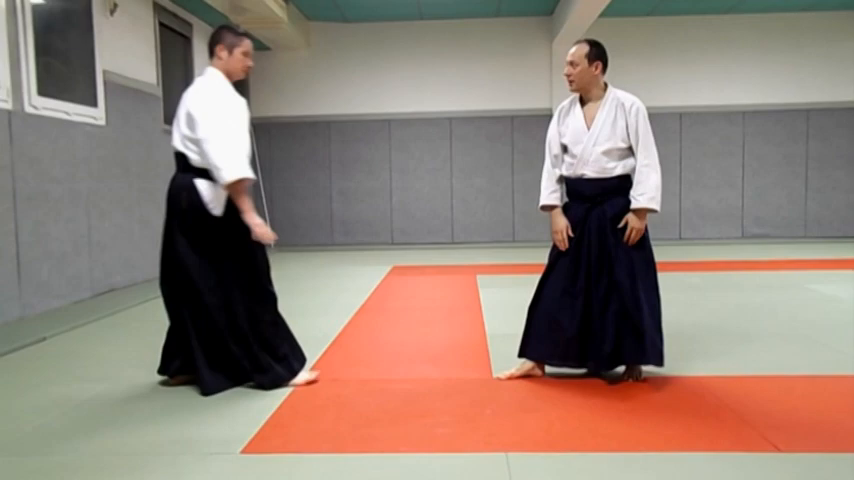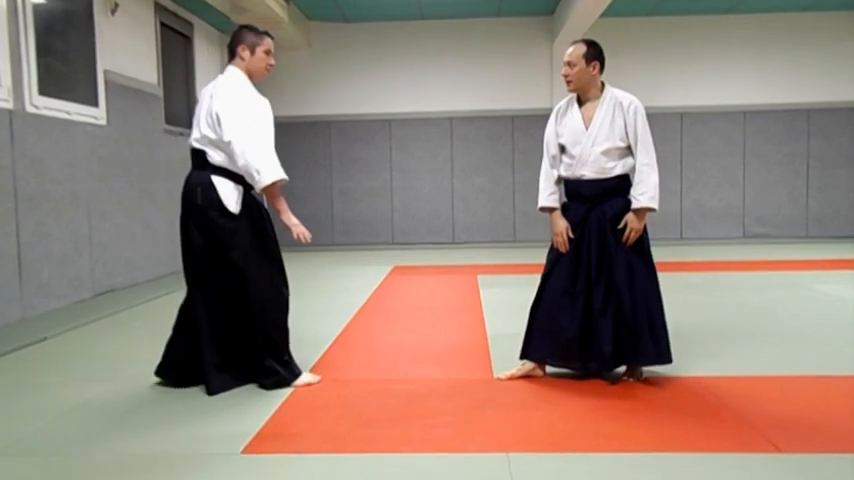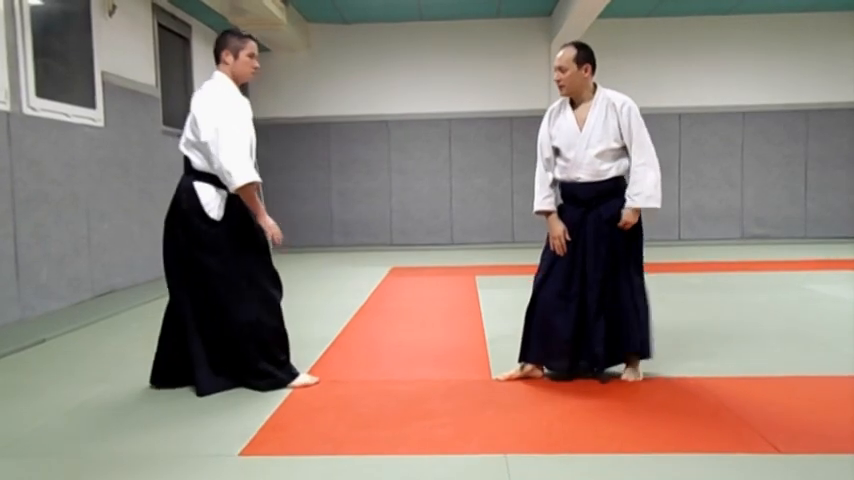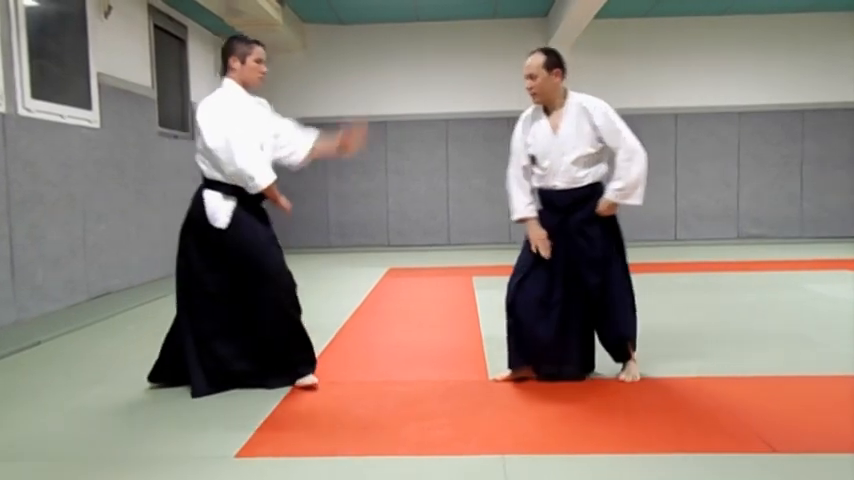
dt=0.3s
person 1, frame 1
left shoulder: (196, 91)
right shoulder: (223, 97)
right elbow: (228, 161)
right wrist: (248, 213)
left hip: (187, 192)
right hip: (209, 197)
left knee: (194, 282)
right knee: (246, 282)
left ankle: (184, 364)
right ankle: (278, 366)
person 1, frame 2
left shoulder: (214, 90)
right shoulder: (244, 98)
right elbow: (258, 159)
right wrist: (285, 213)
left hip: (202, 190)
right hip: (226, 196)
left knee: (211, 283)
right knee: (259, 282)
left ankle: (185, 366)
right ankle: (277, 369)
person 1, frame 3
left shoulder: (227, 98)
right shoulder: (219, 99)
right elbow: (233, 165)
left wrist: (255, 210)
right wrist: (261, 215)
left hip: (197, 201)
right hip: (212, 204)
left knee: (199, 288)
right knee: (253, 284)
left ankle: (180, 367)
right ankle: (273, 369)
person 1, frame 4
left shoulder: (257, 107)
right shoulder: (217, 106)
left elbow: (288, 140)
right elbow: (245, 164)
left wrist: (335, 145)
right wrist: (279, 200)
left hip: (239, 210)
right hip: (223, 210)
left knee: (213, 294)
right knee: (272, 284)
left ankle: (186, 369)
right ankle: (288, 367)
person 2, frame 1
left shoulder: (629, 106)
right shoulder: (564, 112)
left elbow: (647, 160)
right elbow: (552, 163)
left wrist: (640, 210)
right wrist: (556, 211)
left hip: (617, 205)
right hip: (577, 207)
left knee: (627, 285)
right knee: (559, 283)
left ankle: (632, 361)
right ankle: (536, 359)
person 2, frame 2
left shoulder: (626, 106)
right shoulder: (561, 112)
left elbow: (645, 160)
right elbow: (550, 163)
left wrist: (639, 210)
right wrist: (555, 213)
left hip: (615, 206)
right hip: (575, 208)
left knee: (627, 286)
right knee: (559, 284)
left ankle: (633, 361)
right ankle: (537, 359)
person 2, frame 3
left shoulder: (619, 106)
right shoulder: (554, 114)
left elbow: (644, 158)
right elbow: (544, 167)
left wrist: (635, 205)
right wrist: (551, 215)
left hip: (611, 207)
right hip: (570, 210)
left knee: (620, 286)
right knee: (552, 285)
left ankle: (631, 359)
right ankle: (536, 361)
person 2, frame 4
left shoulder: (592, 110)
right shoulder: (527, 121)
left elbow: (632, 153)
right elbow: (518, 174)
left wrist: (613, 197)
right wrist: (530, 221)
left hip: (590, 214)
right hip: (548, 216)
left knee: (607, 288)
right knee: (526, 290)
left ankle: (627, 356)
right ankle: (528, 363)
